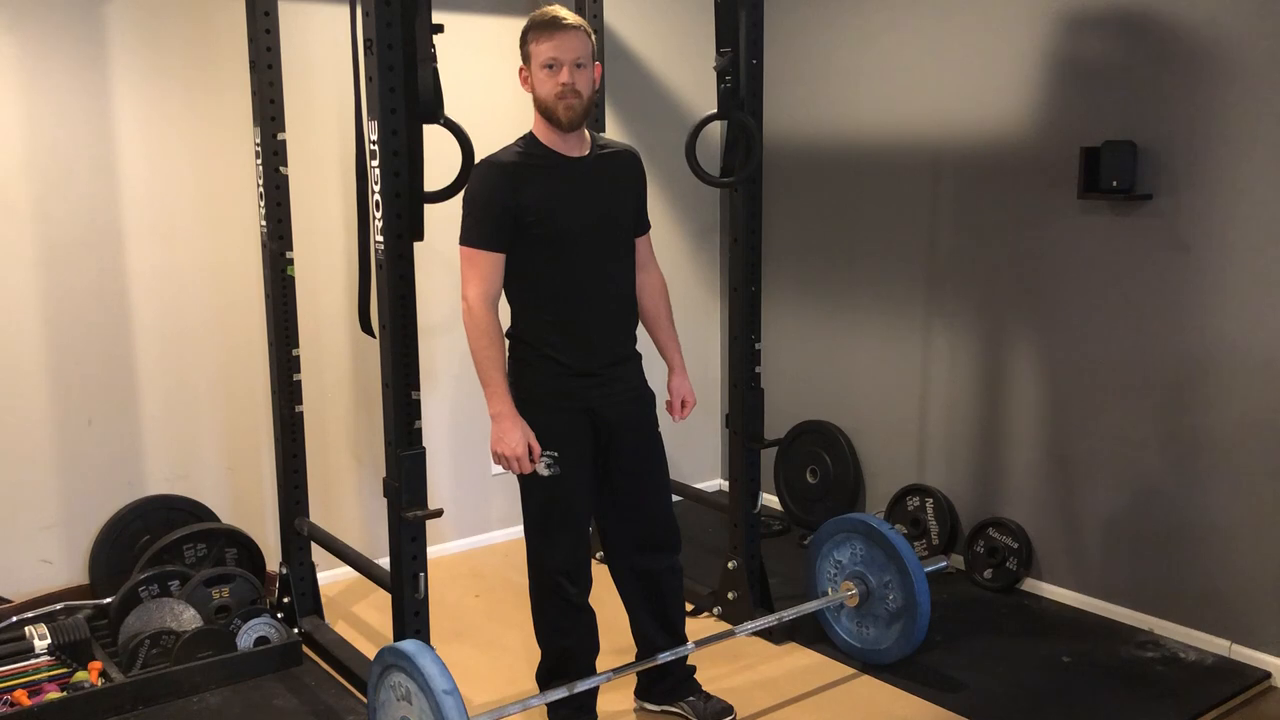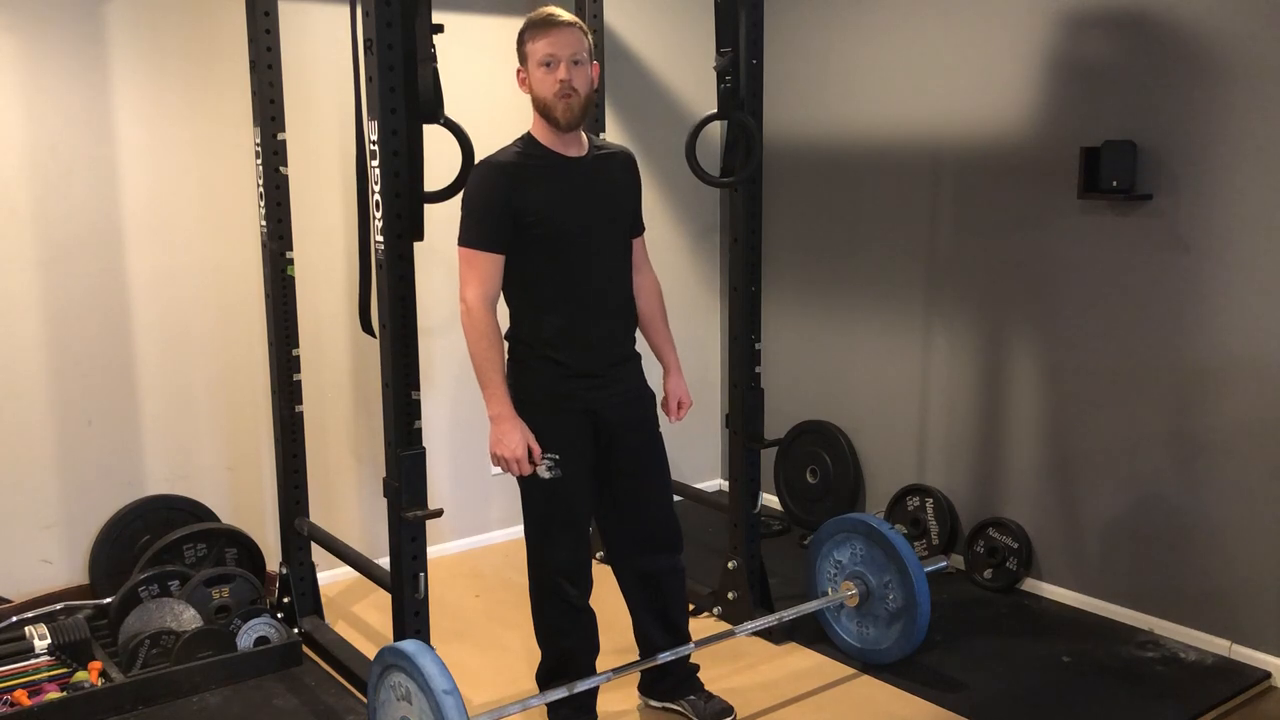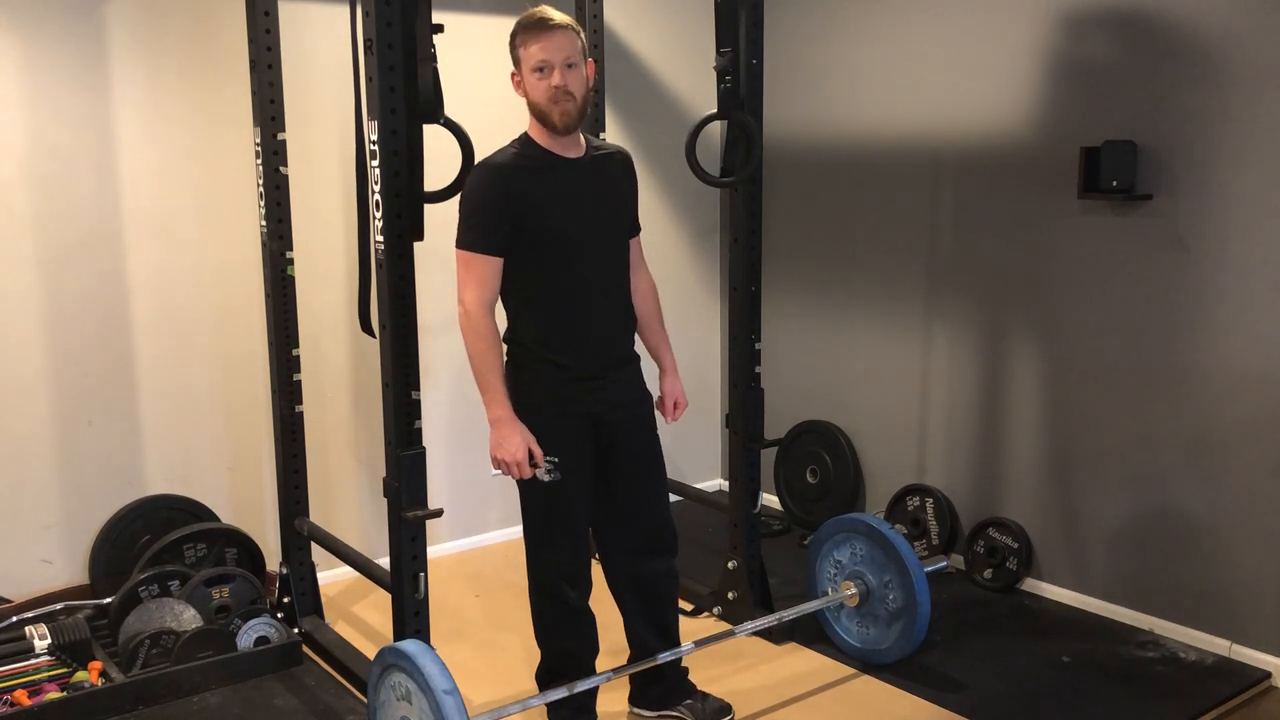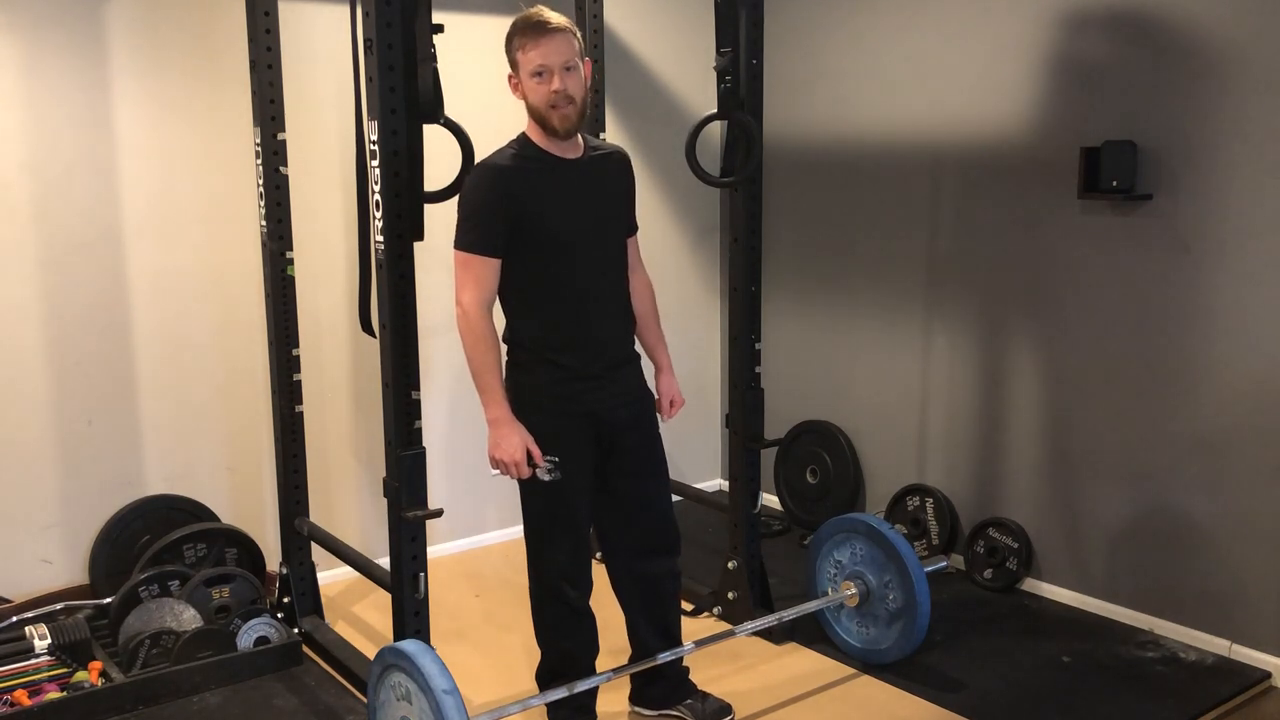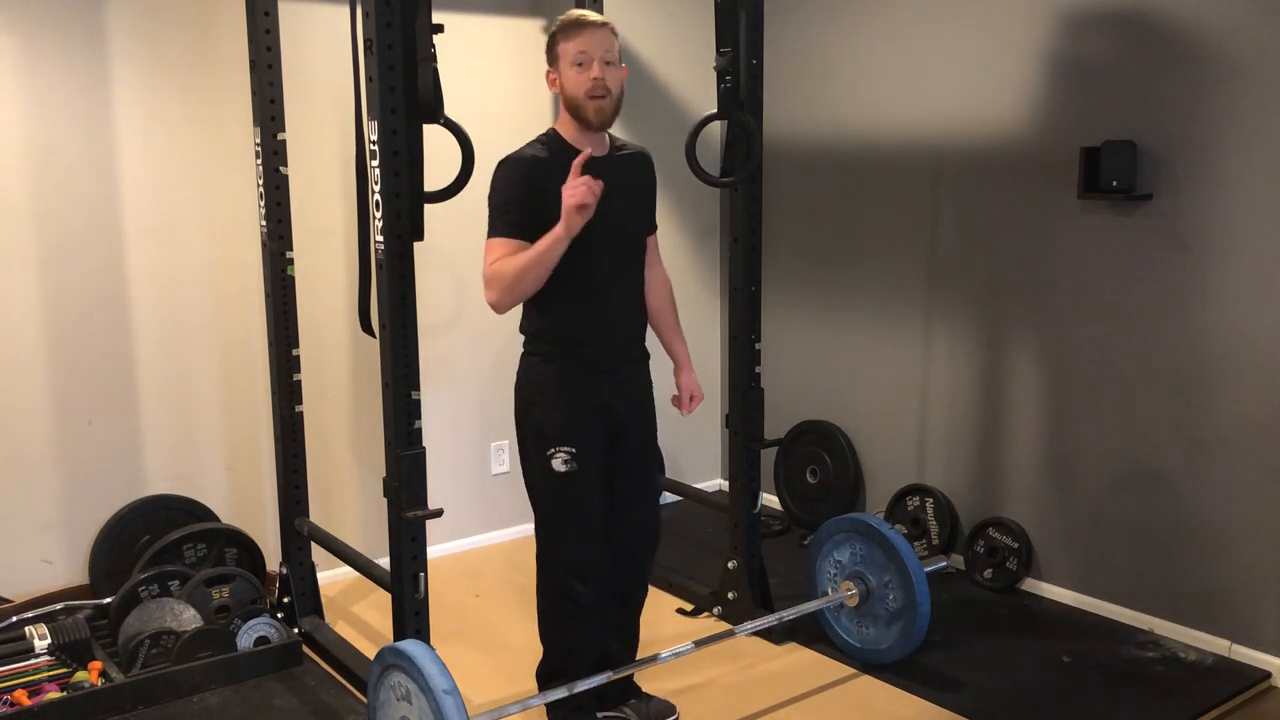
dt=1s
person 1, frame 1
left shoulder: (624, 165)
right shoulder: (502, 177)
right elbow: (479, 299)
left wrist: (675, 364)
right wrist: (503, 412)
left hip: (623, 386)
right hip: (548, 399)
left knee: (651, 537)
right knee: (561, 559)
person 1, frame 2
left shoulder: (620, 166)
right shoulder: (501, 178)
right elbow: (477, 301)
left wrist: (671, 367)
right wrist: (502, 414)
left hip: (623, 386)
right hip: (548, 400)
left knee: (653, 536)
right knee: (561, 560)
person 1, frame 3
left shoulder: (616, 166)
right shoulder: (500, 179)
right elbow: (476, 304)
left wrist: (667, 366)
right wrist: (502, 417)
left hip: (622, 389)
right hip: (548, 403)
left knee: (648, 540)
right knee: (561, 563)
person 1, frame 4
left shoulder: (613, 165)
right shoulder: (498, 179)
right elbow: (473, 304)
left wrist: (663, 364)
right wrist: (501, 418)
left hip: (623, 389)
right hip: (548, 402)
left knee: (651, 540)
right knee: (562, 563)
person 1, frame 5
left shoulder: (636, 165)
right shoulder: (526, 171)
right elbow: (499, 291)
left wrist: (681, 359)
right wrist: (567, 222)
left hip: (628, 380)
right hip: (559, 388)
left knee: (632, 541)
right knee: (571, 555)
